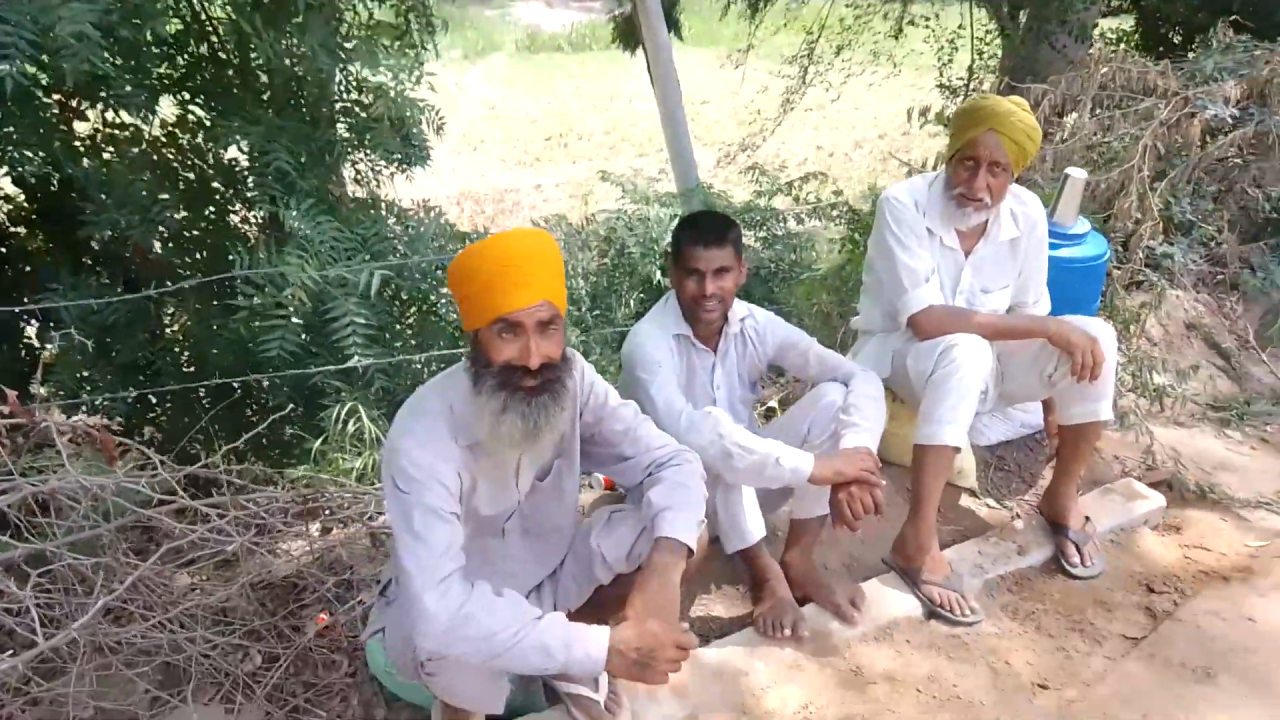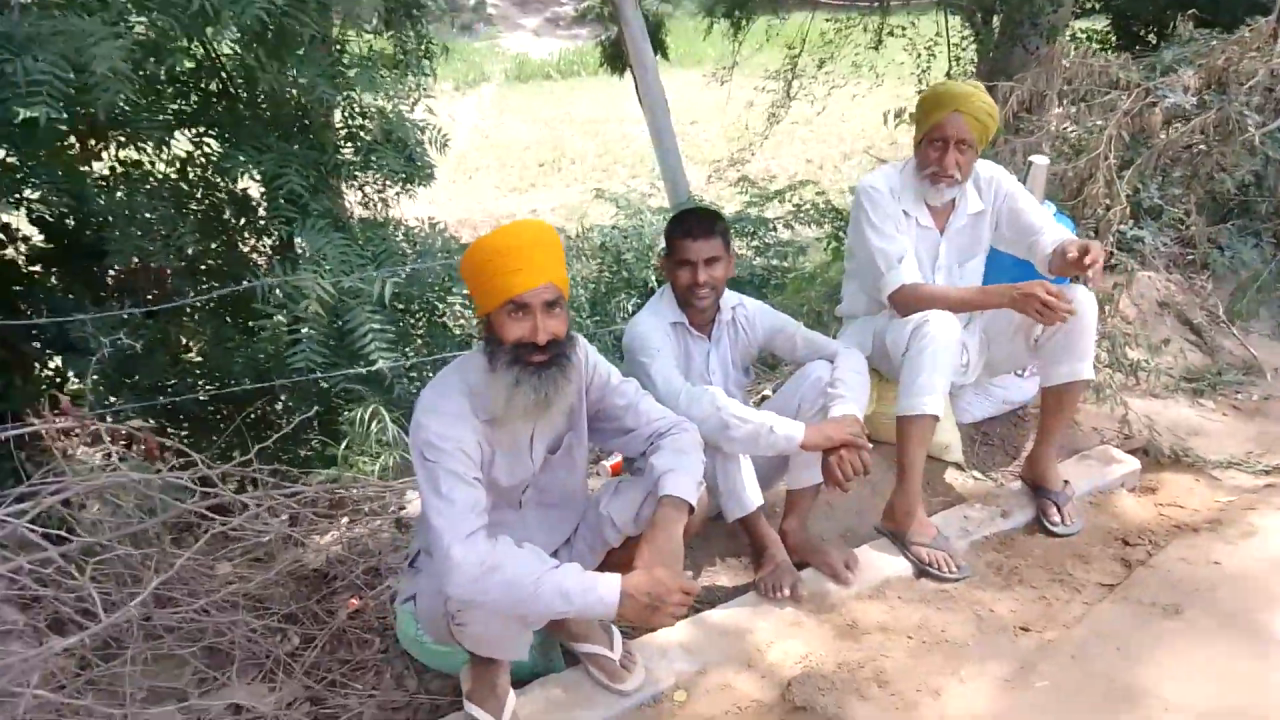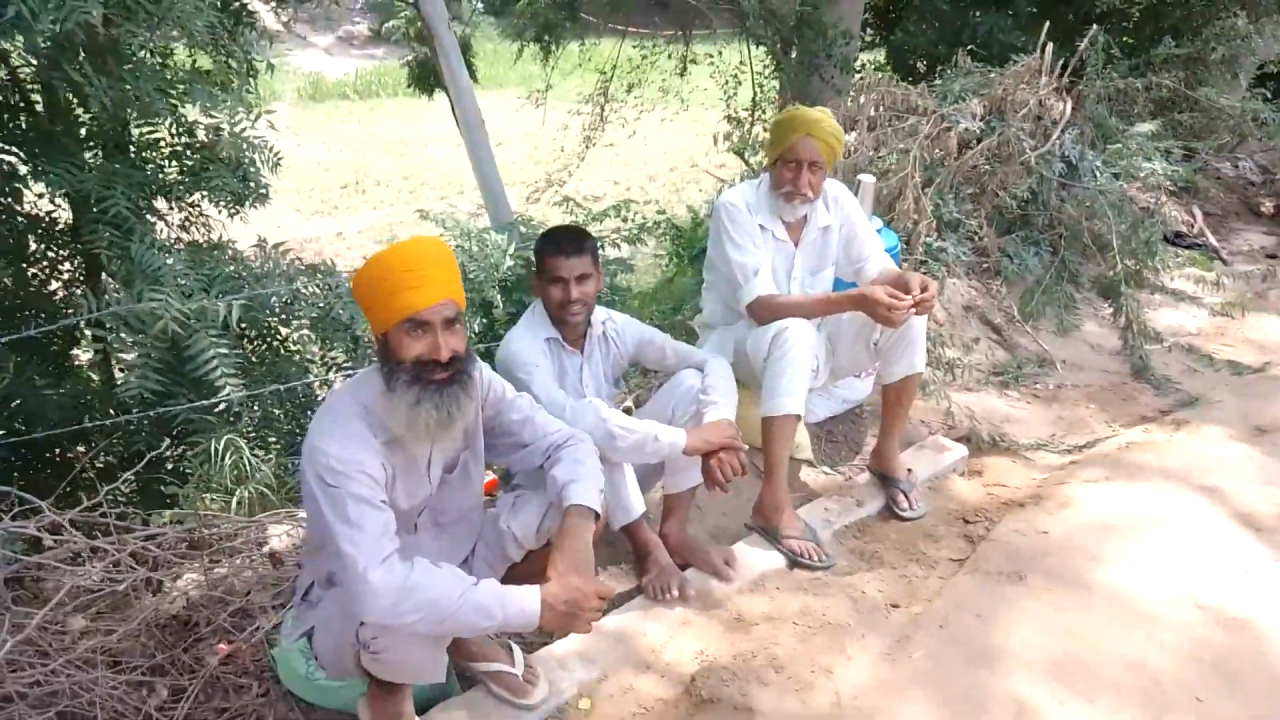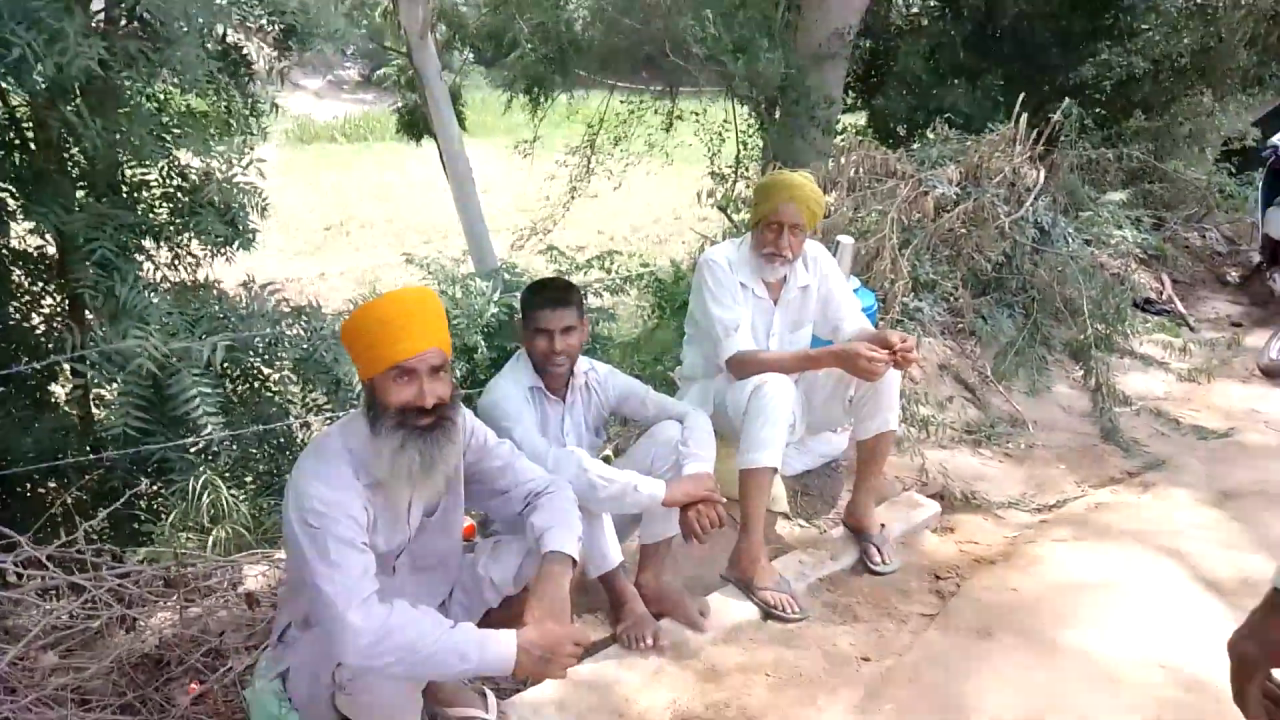
dt=1s
person 1, frame 1
left shoulder: (1026, 213)
right shoulder: (903, 204)
left elbow: (1027, 315)
right elbow: (926, 321)
left wrist: (1052, 397)
right wrist: (1048, 328)
left hip: (979, 360)
right hip: (897, 354)
left knee: (1094, 338)
right knee: (965, 351)
left ankle: (1061, 496)
right ankle: (917, 541)
person 1, frame 2
left shoulder: (991, 182)
right shoulder: (878, 191)
left elbow: (1049, 244)
right elbow: (903, 297)
left wrist: (1074, 255)
right wrist: (1008, 295)
left hip: (960, 334)
right hip: (882, 334)
left knee: (1075, 304)
right knee: (937, 327)
left ankle: (1042, 462)
right ankle: (904, 508)
person 1, frame 3
left shoulder: (836, 199)
right shoulder: (736, 206)
left elbow: (876, 270)
right elbow: (760, 307)
left wrist: (905, 280)
right wrist: (855, 301)
left hip: (808, 342)
right hip: (737, 341)
left knee: (906, 312)
right knee: (793, 335)
left ankle: (886, 453)
right ankle: (773, 503)
person 1, frame 4
left shoulder: (816, 260)
right shoulder: (718, 264)
left elbow: (852, 329)
right elbow: (740, 362)
left wrist: (883, 339)
right wrist: (834, 357)
left hip: (785, 397)
right hip: (717, 395)
left knee: (881, 371)
right knee: (772, 390)
left ankle: (861, 508)
right ankle: (749, 555)
person 2, frame 1
left shoulder: (570, 378)
right shoulder: (424, 433)
left elbow: (674, 463)
right elbow: (439, 613)
left wrist: (664, 570)
right wrist: (606, 649)
left hip: (547, 576)
right hip: (459, 613)
left knee: (683, 535)
right knee: (454, 640)
left ankle: (562, 643)
person 2, frame 2
left shoulder: (575, 359)
right shoulder: (445, 411)
left elbow: (673, 433)
right elbow: (465, 565)
left wrist: (668, 522)
right wrist: (615, 595)
left hip: (560, 543)
right hip: (463, 577)
left knee: (684, 499)
right knee: (484, 597)
left ankle: (570, 615)
right ankle: (488, 662)
person 2, frame 3
left shoulder: (469, 380)
right shoulder: (342, 436)
left elbow: (567, 445)
right elbow: (380, 589)
left wrist: (577, 529)
right wrist: (536, 605)
left hip: (454, 564)
right hip: (354, 606)
left knee: (567, 502)
right knee: (406, 619)
left ankle: (465, 636)
person 2, frame 4
left shoulder: (455, 429)
right shoulder: (326, 479)
left elbow: (548, 492)
right elbow: (358, 631)
left wrist: (553, 576)
right wrist: (512, 650)
left hip: (428, 613)
right hip: (328, 649)
left knee: (547, 553)
right knee: (381, 670)
left ankle: (439, 682)
person 3, frame 1
left shoulder: (756, 325)
right shoulder: (647, 344)
left elbow: (861, 378)
right elbow: (687, 433)
left wrist: (855, 460)
right wrist: (812, 467)
left hip: (748, 478)
left knee: (833, 396)
right knee: (709, 449)
left ankle: (797, 563)
right ankle: (766, 576)
person 3, frame 2
left shoulder: (747, 313)
right shoulder: (646, 332)
left elbow: (846, 356)
right elbow: (687, 408)
left wrist: (843, 425)
right wrist: (802, 434)
left hip: (744, 460)
left knee: (820, 374)
right knee: (709, 423)
left ankle: (794, 531)
right ankle: (764, 542)
person 3, frame 3
left shoulder: (614, 327)
right shoulder: (520, 350)
left elbow: (712, 364)
right elbow: (571, 422)
left wrist: (718, 430)
right wrist: (684, 439)
left hip: (618, 468)
left knee: (691, 383)
right knee: (593, 434)
left ankle: (674, 533)
right ankle: (646, 547)
person 3, frame 4
left shoulder: (598, 377)
right shoulder: (503, 397)
left elbow: (693, 417)
right elbow: (553, 469)
left wrist: (695, 483)
right wrist: (663, 491)
left hip: (596, 521)
left knee: (670, 433)
right knee: (572, 482)
left ankle: (651, 582)
right ankle: (623, 596)
